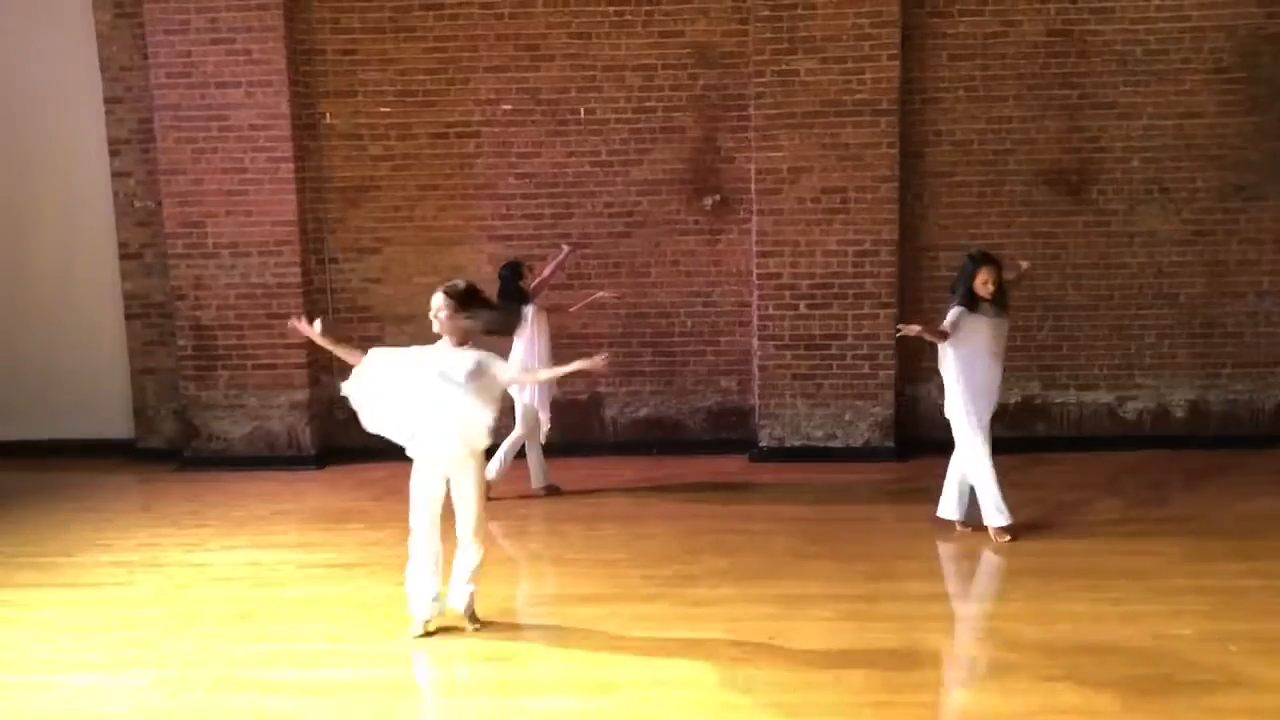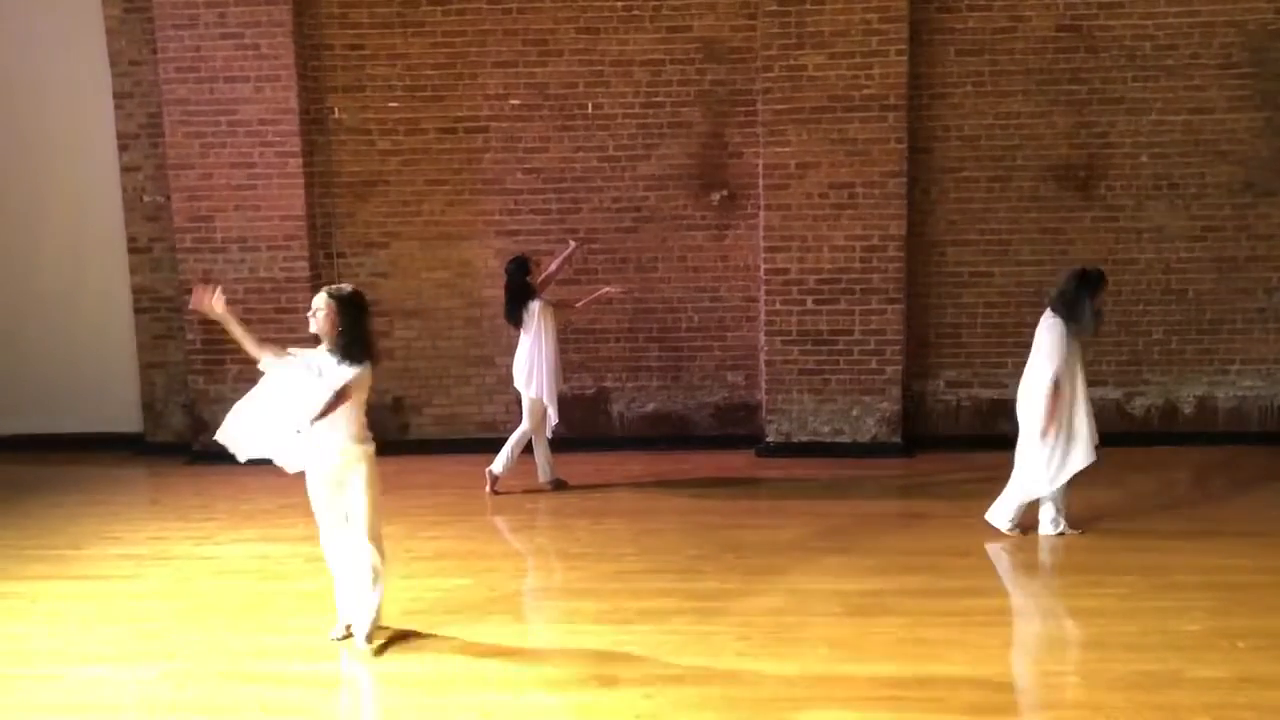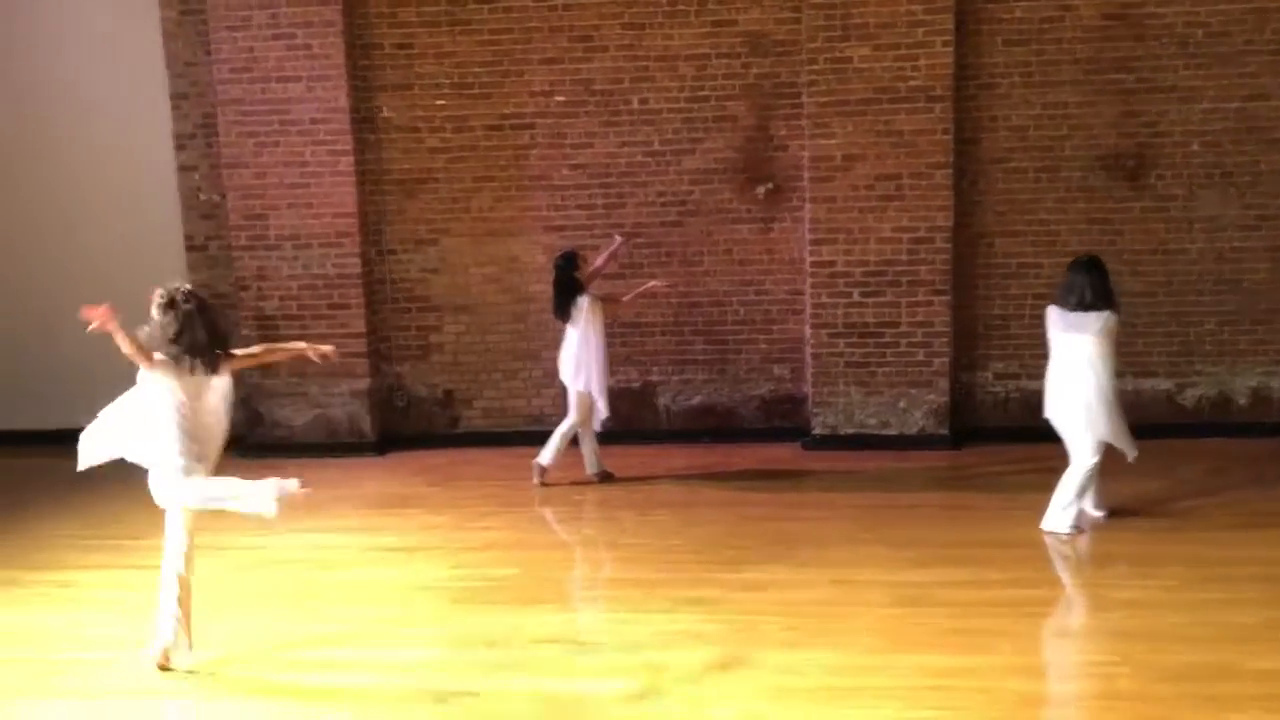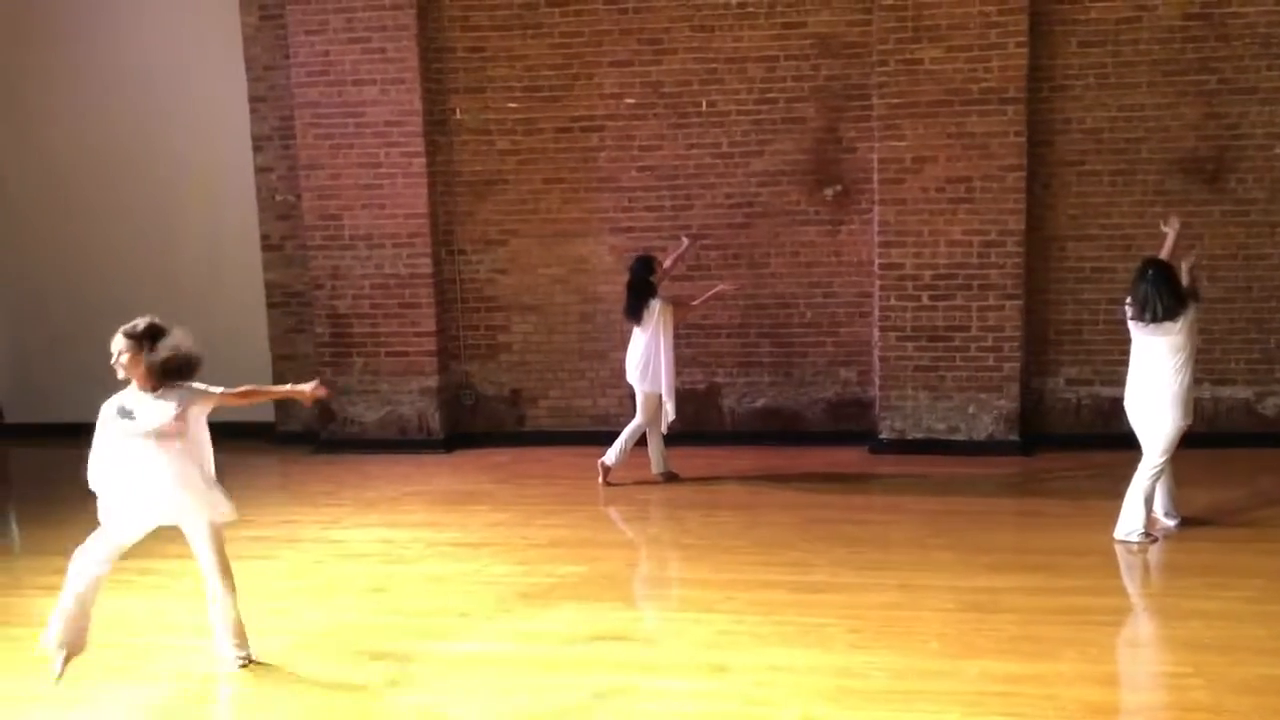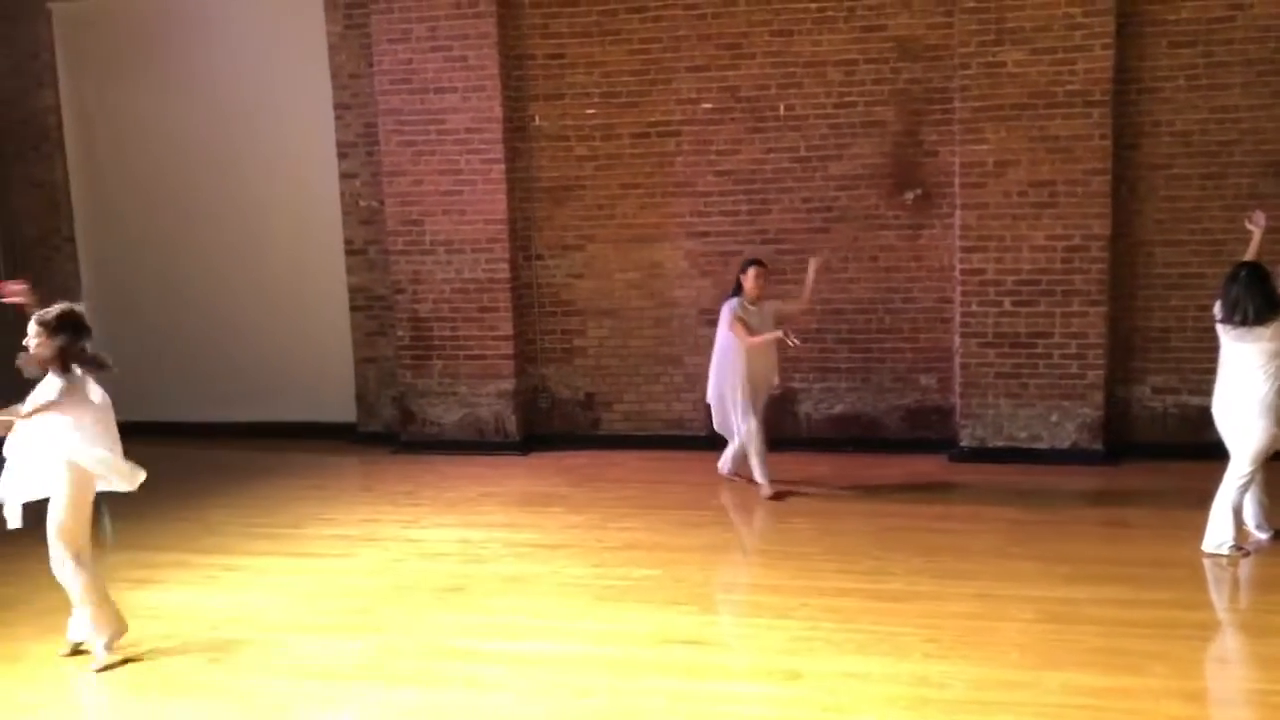
dt=1s
person 1, frame 1
left shoulder: (481, 359)
right shoulder: (421, 356)
left elbow: (529, 375)
right elbow: (366, 361)
left wrist: (576, 366)
right wrist: (323, 341)
left hip: (466, 457)
right hip: (427, 455)
left knee: (470, 535)
right knee: (424, 533)
left ankle: (462, 601)
right ankle: (426, 610)
person 1, frame 2
left shoulder: (358, 369)
right shoulder: (303, 360)
left elbow: (333, 401)
right elbow: (262, 351)
left wrist: (304, 424)
right wrist: (225, 317)
left hip: (354, 460)
right hip: (318, 463)
left knee: (364, 538)
right knee: (333, 540)
left ankle: (367, 619)
right ankle: (348, 614)
person 1, frame 3
left shoulder: (165, 365)
right shoulder: (216, 362)
left elbow: (139, 353)
right elbow: (266, 352)
left wrist: (114, 326)
right wrist: (304, 348)
left hip: (174, 463)
right hip: (195, 467)
right knee: (176, 559)
left ankle: (267, 493)
right ankle: (168, 645)
person 1, frame 4
left shoulder: (186, 394)
right shoulder: (116, 406)
left elbow: (240, 395)
right elbow: (105, 438)
left wrist: (294, 390)
right wrist: (157, 428)
left hip: (190, 497)
right hip: (137, 501)
left knee: (216, 569)
right knee: (89, 560)
left ankle: (234, 647)
right ankle: (66, 640)
person 1, frame 5
left shoulder: (60, 385)
right shoulder: (75, 371)
left elbow: (40, 404)
right elbow: (55, 335)
left hip: (71, 476)
right hip: (78, 474)
left knee: (65, 557)
right knee: (77, 556)
left ankle: (107, 637)
right ankle: (88, 634)
person 2, frame 1
left shoulder: (996, 309)
right shoulder: (962, 313)
left elbow: (1000, 291)
right elbow: (945, 333)
left wrist: (1019, 275)
right wrist: (924, 332)
left hip: (986, 394)
right hip: (968, 396)
left knee: (967, 453)
right knee: (980, 455)
left ankle: (952, 510)
right ankle: (996, 520)
person 2, frame 2
left shoulder: (1059, 320)
right shoulder: (1058, 327)
right elbow: (1052, 375)
right wrist: (1048, 416)
left hip: (1047, 404)
right hip: (1044, 406)
left knee: (1057, 464)
right knee: (1038, 465)
left ankle: (1052, 522)
right ankle: (1001, 515)
person 2, frame 3
left shoulder: (1054, 314)
right shoulder: (1107, 319)
left hip: (1060, 398)
right hip: (1090, 400)
left knee: (1083, 455)
right knee: (1087, 459)
left ankle: (1090, 505)
right ankle: (1059, 519)
person 2, frame 4
left shoulder: (1133, 312)
right shoulder: (1185, 317)
left elbow: (1153, 276)
right elbow: (1190, 292)
left wrist: (1172, 236)
right wrist: (1187, 269)
left hip: (1138, 400)
right hip: (1167, 404)
left knee: (1159, 457)
right knee: (1154, 462)
left ankle: (1166, 514)
right ankle: (1130, 528)
person 2, frame 5
left shoulder: (1223, 316)
left elbow: (1242, 277)
left hip: (1226, 406)
left knee: (1249, 466)
right knee: (1241, 472)
right ankle: (1219, 540)
person 3, frame 1
left shoulder: (530, 306)
right shoulder: (525, 302)
left elbow: (565, 311)
right elbow: (546, 275)
left wrist: (595, 297)
right wrist: (566, 253)
left knee: (533, 431)
right knee: (523, 430)
left ankle: (541, 482)
right ankle: (490, 476)
person 3, frame 2
left shoulder: (537, 302)
right shoulder: (532, 299)
left elbow: (571, 305)
right elbow: (554, 273)
left wrist: (601, 294)
right wrist: (572, 250)
left hip: (537, 369)
right hip: (533, 369)
left knee: (539, 425)
right knee: (529, 426)
left ankle: (548, 476)
right ankle: (495, 470)
person 3, frame 3
left shoulder: (580, 297)
right shoulder: (584, 300)
right elbow: (614, 290)
left hip: (581, 363)
right hip: (581, 364)
left knee: (586, 418)
right knee: (576, 418)
left ankle: (595, 468)
right ankle: (543, 462)
person 3, frame 4
left shoulder: (642, 297)
right shoulder: (659, 305)
left elbow: (667, 268)
right elbow: (691, 307)
left wrist: (685, 248)
right wrist: (716, 290)
left hip: (644, 364)
right hip: (648, 367)
left knee: (655, 418)
right knee: (643, 419)
left ankle: (661, 468)
right ankle: (608, 461)
person 3, frame 5
left shoulder: (768, 306)
right shoulder: (731, 309)
left elbow: (801, 304)
right elbow: (747, 340)
left wrist: (811, 273)
right wrist: (775, 335)
left hip: (761, 378)
right hip: (738, 379)
left knee: (749, 427)
right knee: (753, 426)
left ankle: (727, 465)
right ankle: (763, 481)
